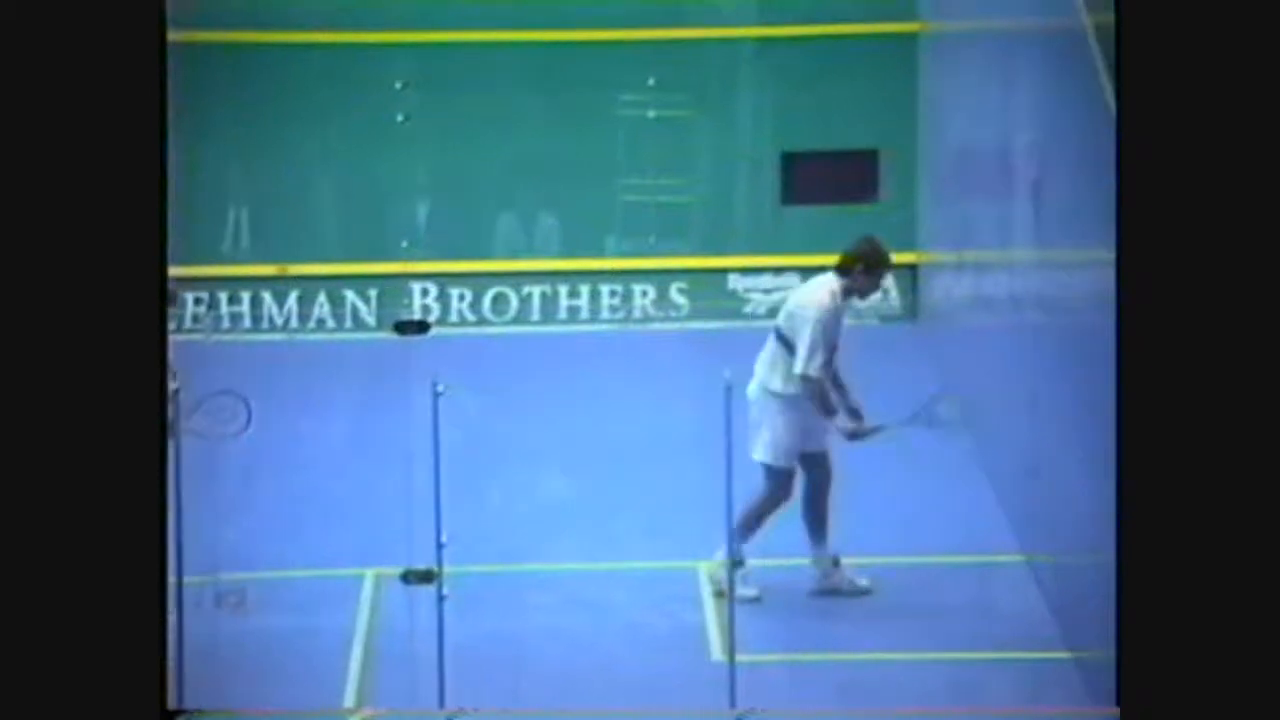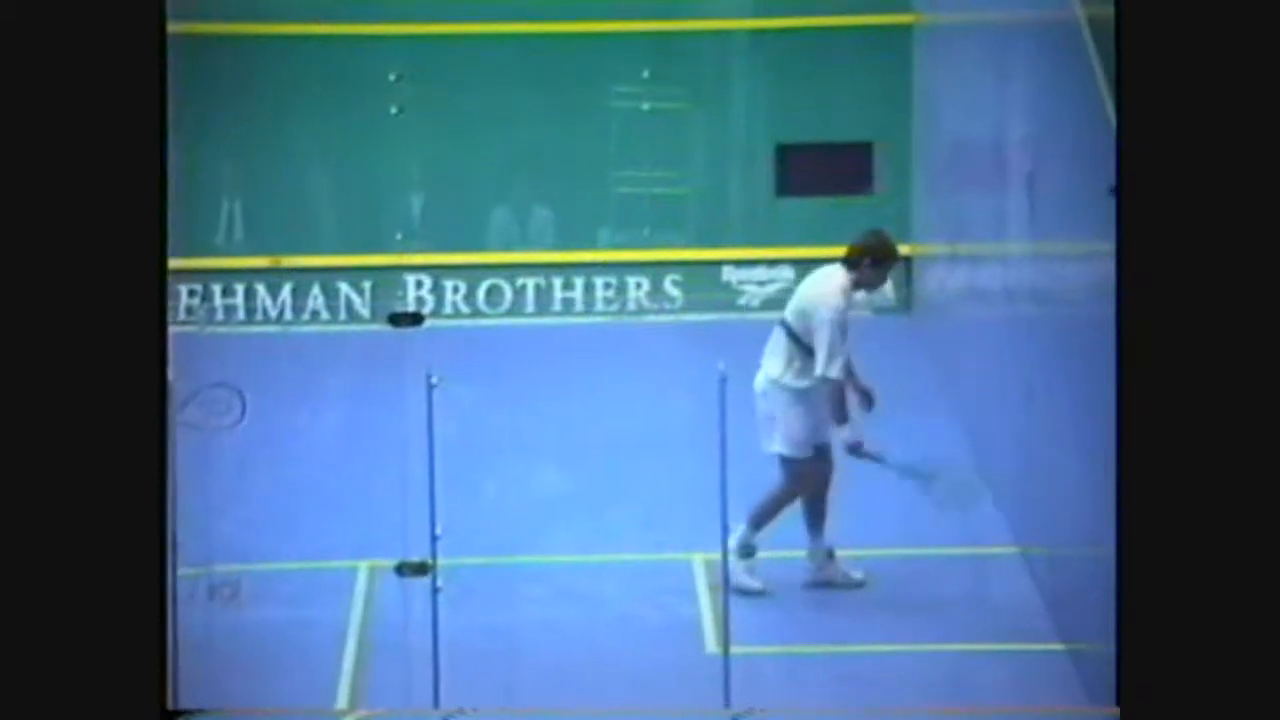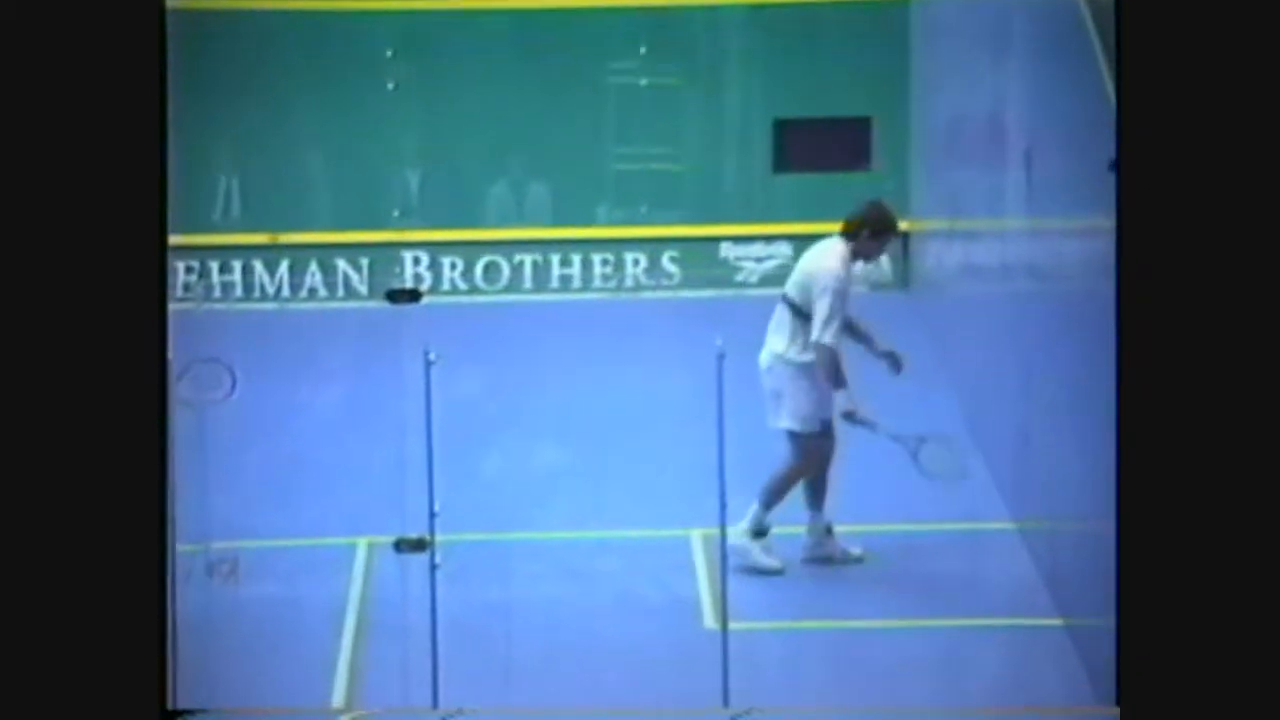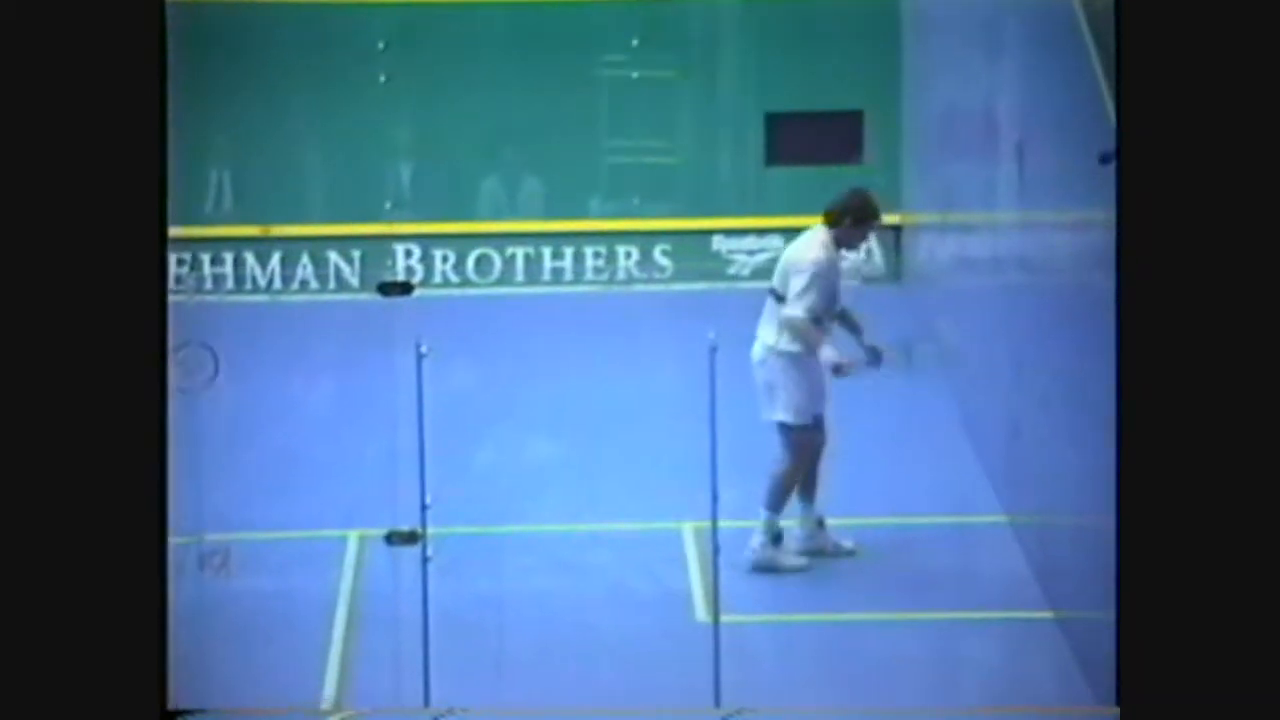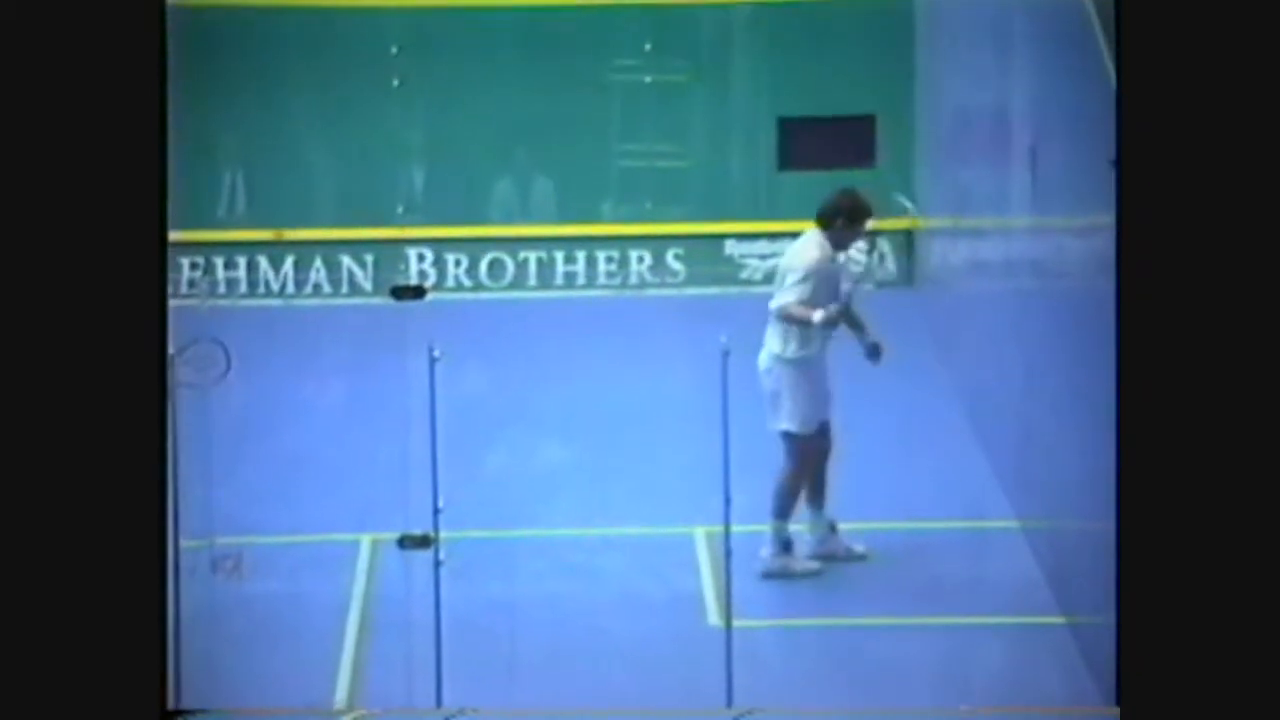
dt=0.2s
person 1, frame 1
left shoulder: (837, 297)
right shoulder: (818, 304)
right elbow: (809, 374)
left wrist: (846, 400)
right wrist: (836, 420)
left hip: (801, 398)
right hip: (777, 398)
left knee: (820, 478)
right knee: (778, 490)
left ankle: (826, 570)
right ankle: (726, 564)
person 1, frame 2
left shoulder: (834, 277)
right shoulder: (832, 301)
right elbow: (830, 374)
left wrist: (856, 382)
right wrist: (844, 429)
left hip: (802, 387)
right hip: (784, 389)
left knee: (821, 473)
right knee: (799, 481)
left ankle: (820, 562)
right ankle: (737, 550)
person 1, frame 3
left shoulder: (833, 252)
right shoulder: (833, 271)
left elbow: (838, 319)
right elbow: (825, 341)
left wrist: (875, 347)
right wrist: (841, 394)
left hip: (804, 363)
right hip: (790, 365)
left knee: (823, 449)
right knee: (806, 458)
left ankle: (819, 538)
right ankle: (748, 533)
person 1, frame 4
left shoulder: (825, 249)
right shoulder: (814, 257)
left elbow: (832, 307)
right elbow: (793, 316)
left wrist: (863, 340)
right wrist: (824, 352)
left hip: (798, 357)
right hip: (782, 358)
left knee: (813, 444)
right knee: (799, 451)
left ankle: (811, 532)
right ankle: (765, 544)
person 1, frame 5
left shoulder: (826, 254)
right shoulder: (809, 259)
left elbow: (838, 299)
right elbow: (781, 307)
left wrist: (863, 333)
right wrist: (817, 318)
left hip: (806, 363)
right hip: (789, 366)
left knee: (820, 449)
right knee: (801, 459)
left ankle: (823, 537)
right ankle: (776, 552)
